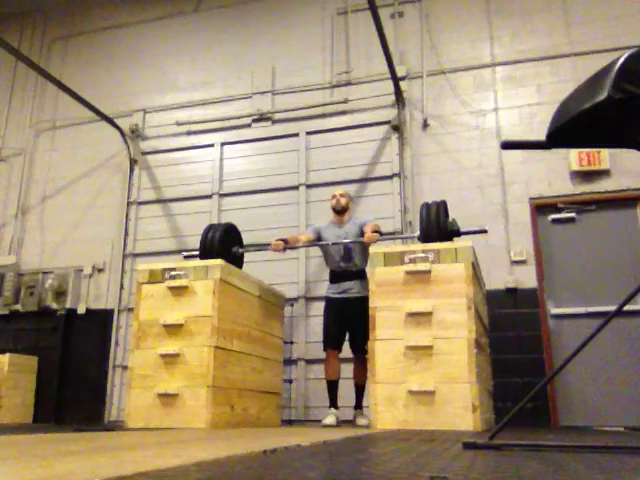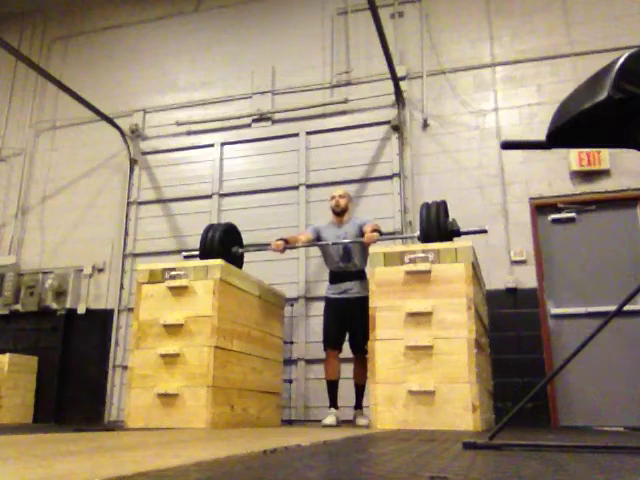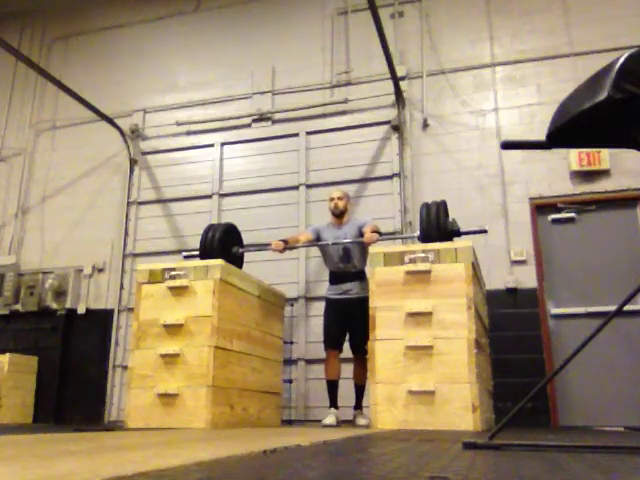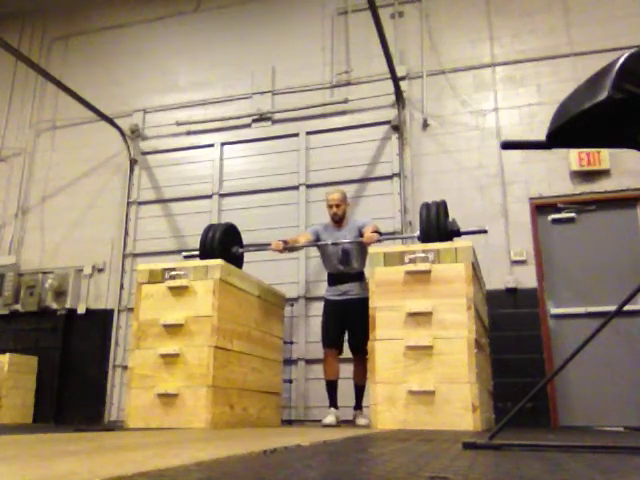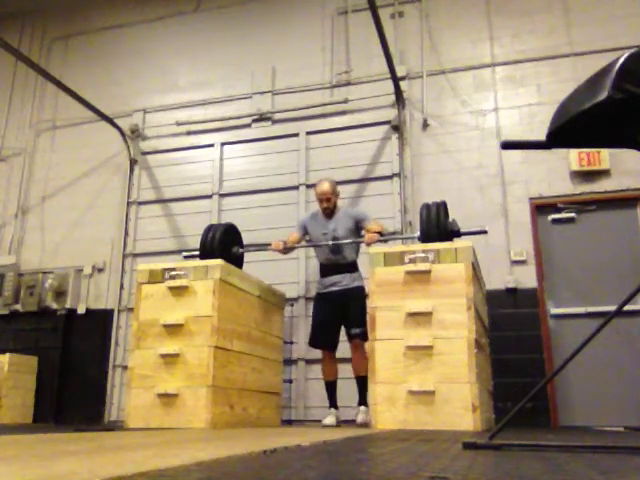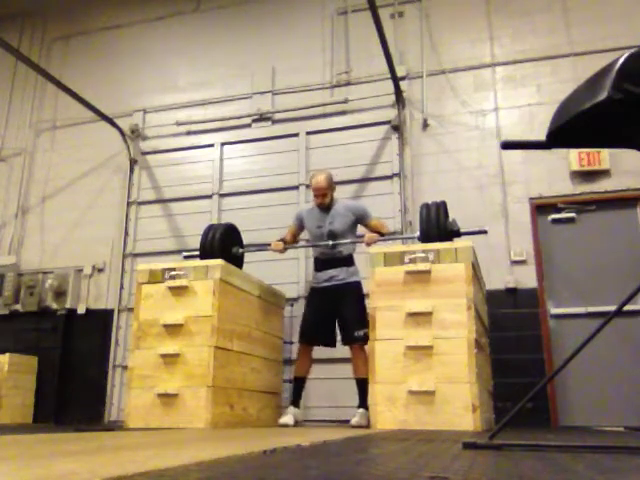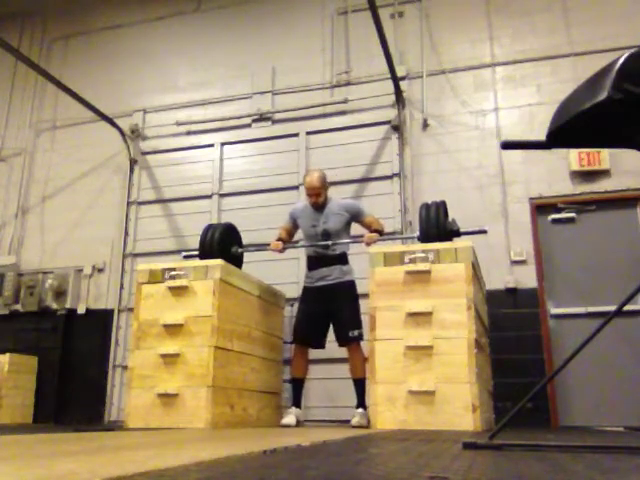
dt=0.5s
person 1, frame 1
left shoulder: (360, 224)
right shoulder: (322, 229)
left elbow: (372, 228)
right elbow: (303, 237)
left wrist: (373, 233)
right wrist: (283, 242)
left hip: (359, 295)
right hip: (334, 296)
left knee: (360, 353)
right knee: (331, 351)
left ankle: (359, 409)
right ankle: (333, 409)
person 1, frame 2
left shoulder: (359, 224)
right shoulder: (321, 229)
left elbow: (372, 228)
right elbow: (302, 237)
left wrist: (373, 233)
right wrist: (284, 242)
left hip: (359, 295)
right hip: (334, 296)
left knee: (360, 353)
right knee: (331, 351)
left ankle: (359, 409)
right ankle: (333, 409)
person 1, frame 3
left shoulder: (359, 224)
right shoulder: (321, 229)
left elbow: (371, 228)
right elbow: (302, 237)
left wrist: (373, 234)
right wrist: (284, 242)
left hip: (359, 295)
right hip: (334, 296)
left knee: (360, 353)
right knee: (332, 351)
left ankle: (358, 409)
right ankle: (333, 409)
person 1, frame 4
left shoulder: (358, 225)
right shoulder: (320, 230)
left elbow: (371, 229)
right elbow: (301, 240)
left wrist: (373, 234)
right wrist: (284, 244)
left hip: (358, 297)
right hip: (333, 297)
left knee: (360, 354)
right knee: (330, 351)
left ankle: (358, 409)
right ankle: (333, 408)
person 1, frame 5
left shoulder: (353, 215)
right shoulder: (309, 220)
left elbow: (379, 229)
right elbow: (292, 242)
left wrist: (374, 234)
right wrist: (282, 245)
left hip: (351, 287)
right hip: (325, 290)
left knee: (357, 341)
right knee: (326, 349)
left ankle: (363, 405)
right ankle: (333, 408)
person 1, frame 6
left shoulder: (352, 209)
right shoulder: (304, 214)
left elbow: (382, 228)
right elbow: (291, 235)
left wrist: (375, 235)
right wrist: (282, 243)
left hip: (347, 283)
right hip: (319, 285)
left knee: (356, 343)
right knee: (305, 343)
left ankle: (363, 408)
right ankle: (294, 406)
person 1, frame 7
left shoulder: (346, 207)
right shoulder: (297, 211)
left elbow: (375, 224)
right elbow: (287, 231)
left wrist: (374, 234)
right wrist: (279, 241)
left hip: (341, 283)
right hip: (312, 286)
left knee: (352, 343)
right knee: (300, 344)
left ankle: (361, 407)
right ankle: (295, 407)
